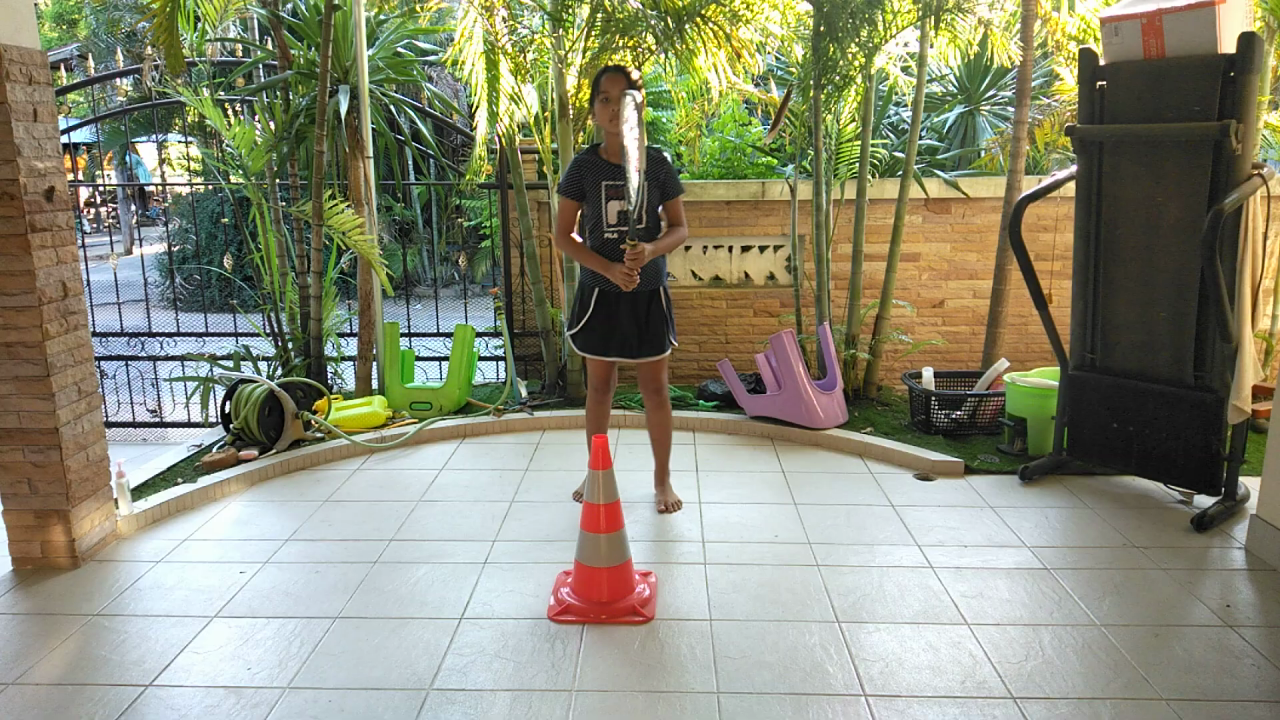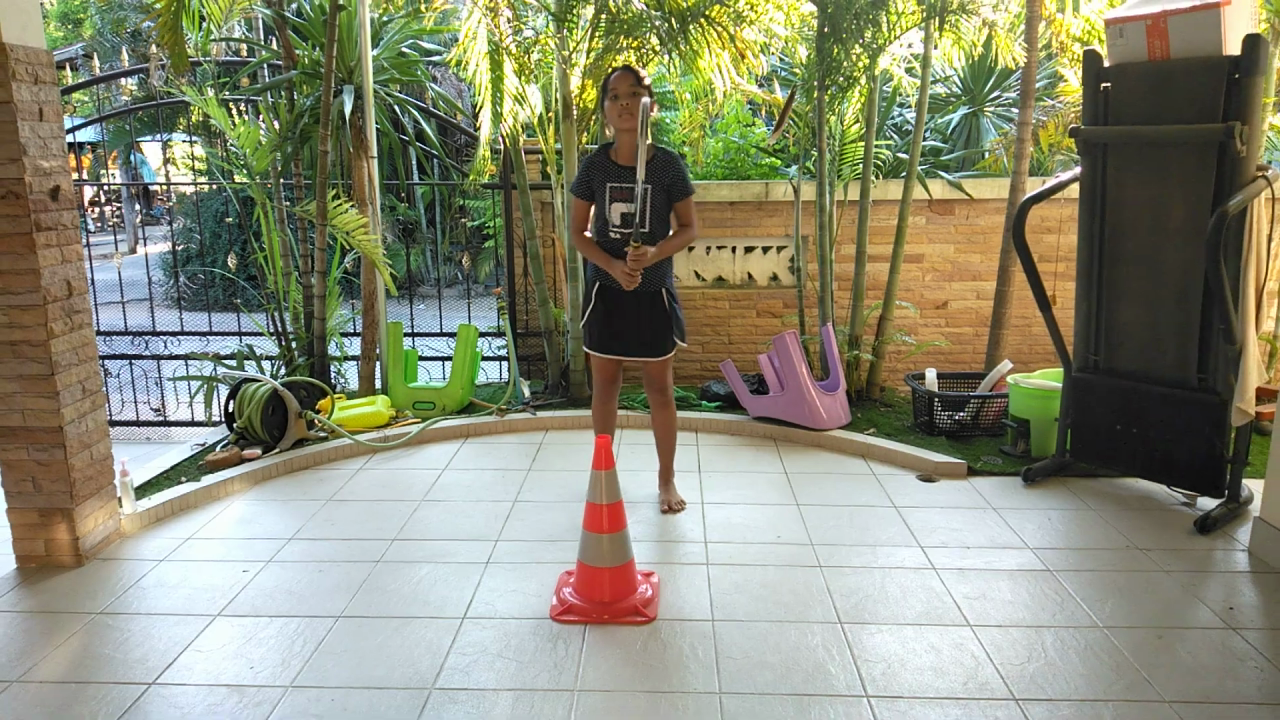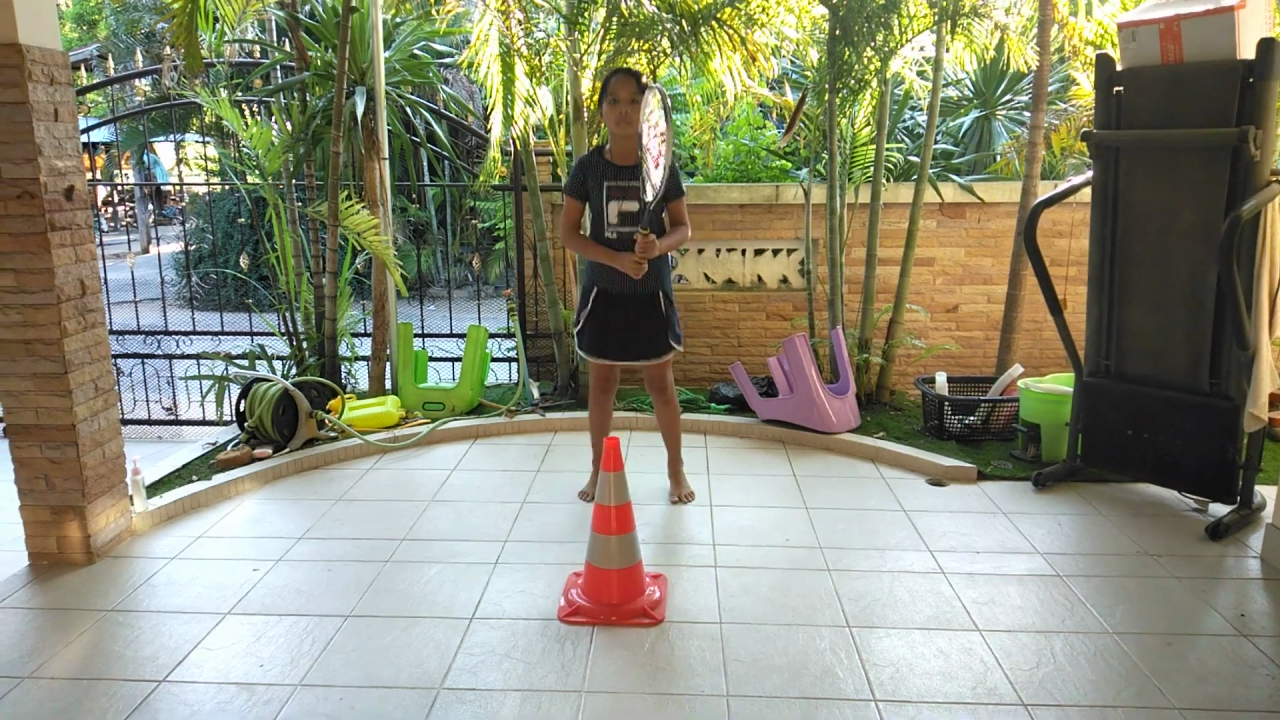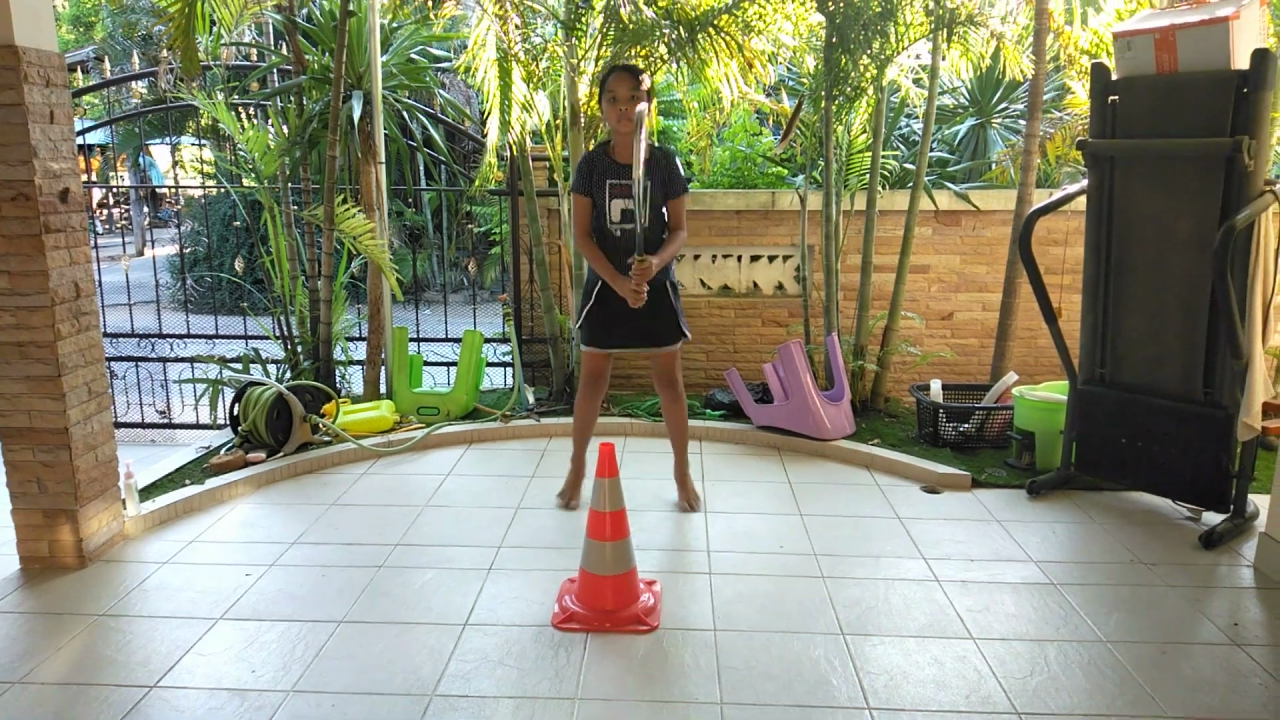
dt=0.4s
person 1, frame 1
left shoulder: (658, 163)
right shoulder: (583, 166)
left elbow: (679, 228)
right elbow: (563, 234)
left wrist: (651, 250)
right wrist: (607, 268)
left hip: (649, 292)
right hip: (600, 291)
left knee: (655, 386)
right knee: (599, 384)
left ankle: (662, 478)
person 1, frame 2
left shoulder: (668, 164)
right shoulder: (594, 165)
left elbow: (690, 229)
right elbow: (578, 232)
left wrist: (654, 255)
right wrist: (613, 265)
left hip: (654, 292)
right hip: (605, 291)
left knee: (658, 387)
right knee: (604, 384)
left ankle: (666, 479)
person 1, frame 3
left shoulder: (663, 165)
right shoulder: (587, 167)
left elbow: (682, 227)
right elbow: (569, 233)
left wrist: (659, 247)
right wrist: (616, 260)
left hip: (652, 291)
right hip: (603, 290)
left knee: (660, 385)
right knee: (602, 384)
left ankle: (675, 466)
right ankle: (599, 465)
person 1, frame 4
left shoulder: (665, 162)
right shoulder: (591, 163)
left elbow: (680, 229)
right elbow: (581, 233)
left wrist: (657, 262)
right wrist: (618, 281)
left hip: (656, 288)
right hip: (605, 286)
left knee: (670, 382)
right knee: (592, 380)
left ankle: (682, 472)
right ankle: (577, 468)
